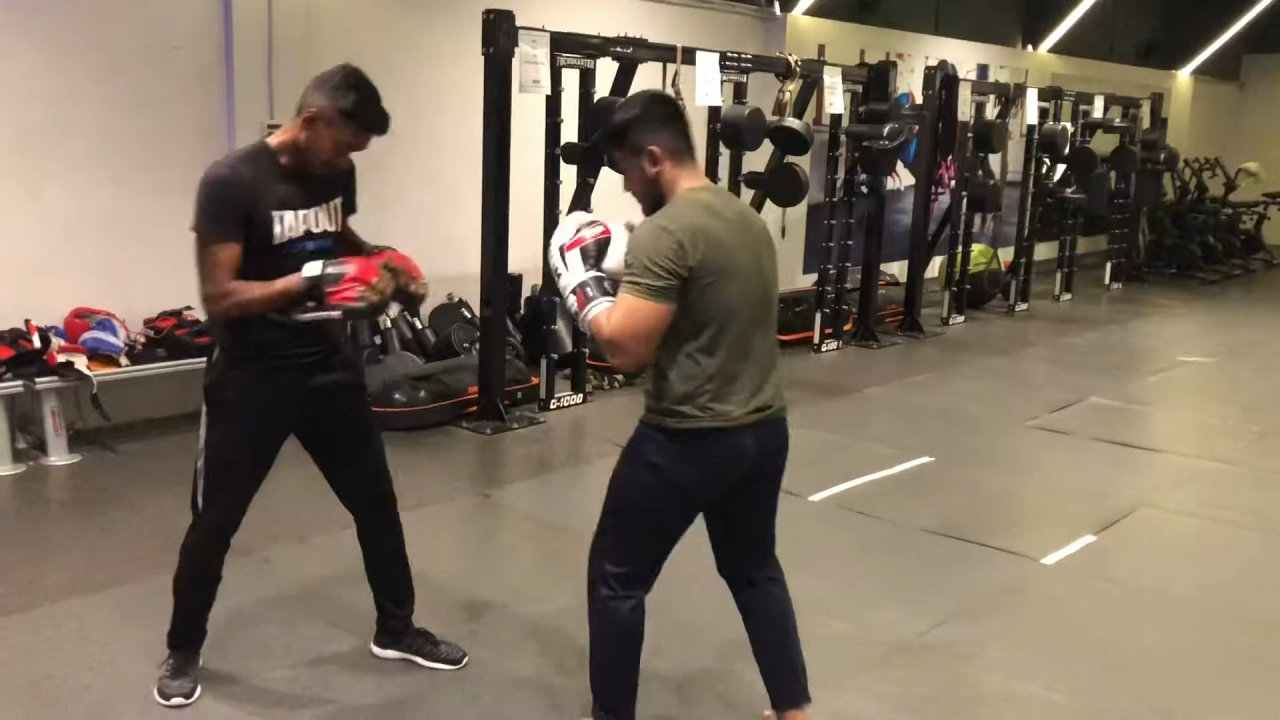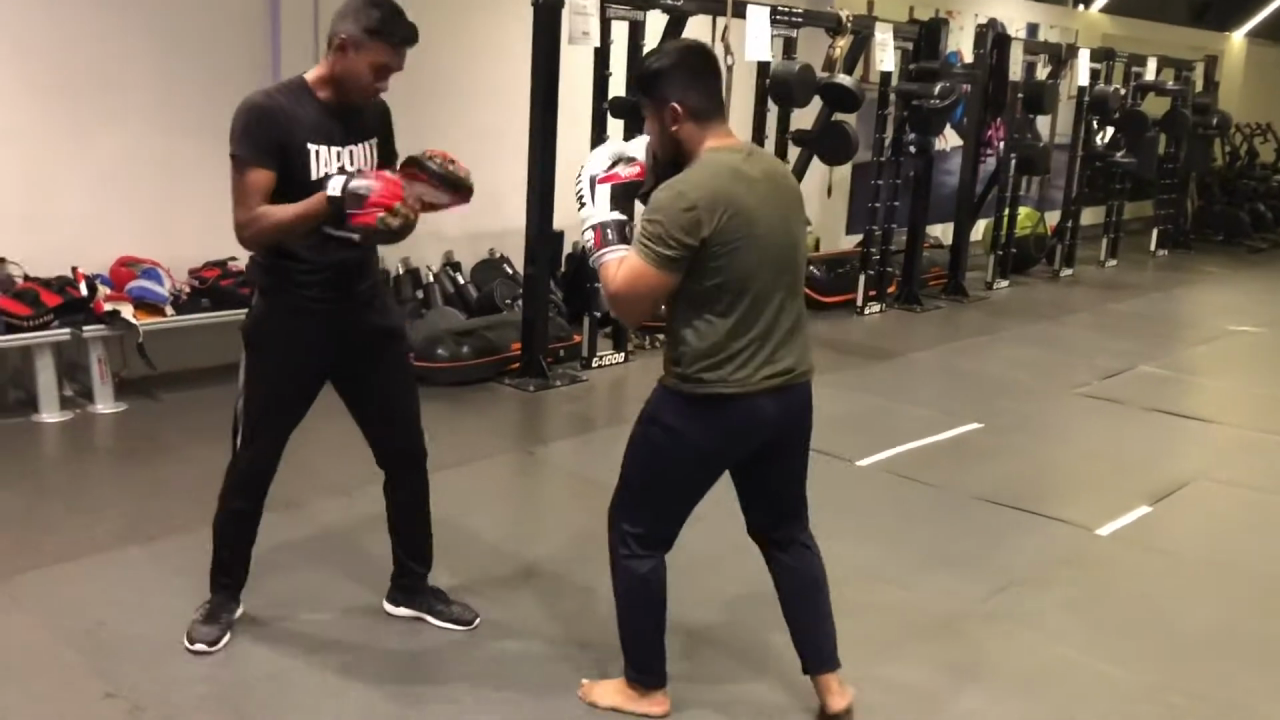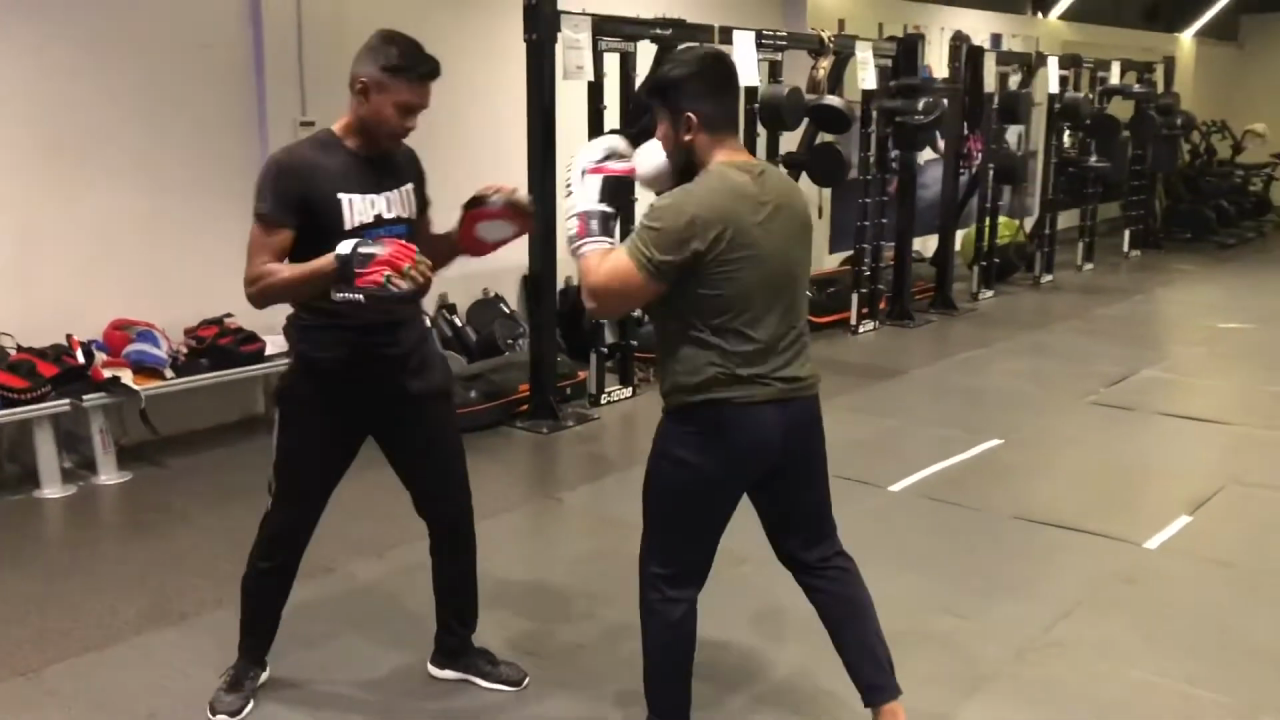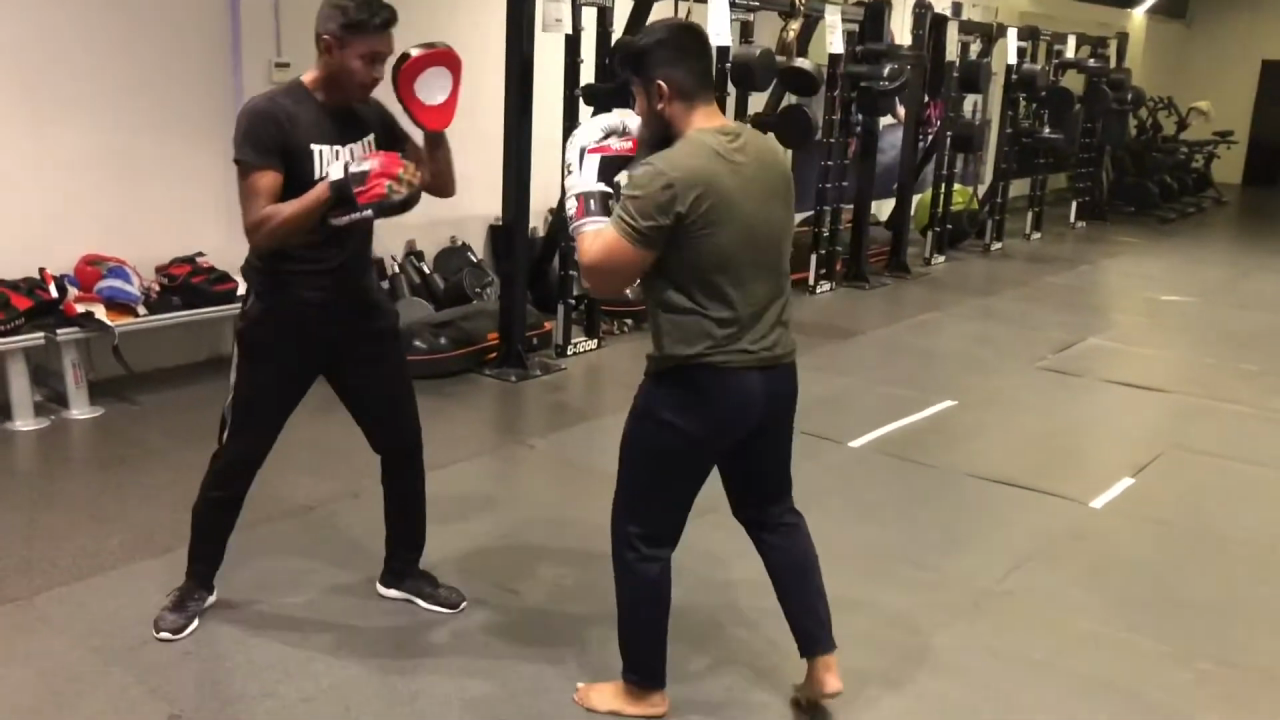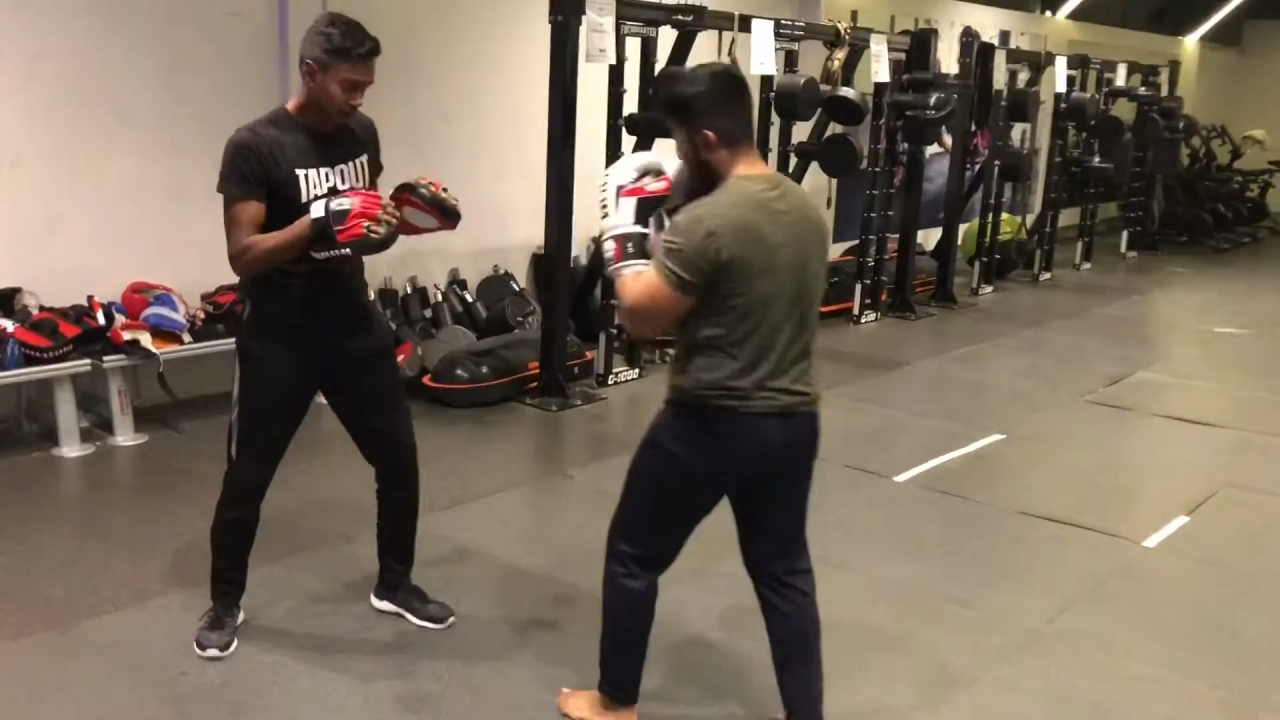
dt=1s
person 1, frame 1
left shoulder: (665, 230)
right shoulder: (745, 217)
left elbow: (626, 346)
left wrist: (580, 279)
right wrist: (625, 264)
left hip: (684, 440)
right hip: (762, 430)
left knee: (616, 577)
right knee: (754, 571)
person 1, frame 2
left shoulder: (687, 196)
right shoulder: (777, 174)
left elbow: (628, 300)
left wrist: (601, 212)
right wrist: (653, 173)
left hip: (705, 404)
right hip: (788, 393)
left knee: (636, 535)
right knee: (786, 534)
person 1, frame 3
left shoulder: (690, 208)
right shoulder: (786, 192)
left elbow: (604, 294)
left wrist: (585, 201)
right wrist: (655, 170)
left hip: (713, 424)
right hip: (795, 410)
left knee: (668, 578)
right knee: (821, 559)
person 1, frame 4
left shoulder: (668, 175)
right shoulder: (768, 154)
left elbow: (600, 274)
left wrist: (584, 182)
right wrist: (644, 143)
left hip: (695, 386)
right hip: (774, 374)
left knee: (641, 534)
right knee: (772, 513)
person 1, frame 5
left shoulder: (709, 221)
right shoulder: (804, 207)
left elbow: (641, 314)
left wrist: (625, 225)
right wrist: (678, 194)
left hip: (709, 424)
right hip: (792, 422)
left knee: (633, 557)
right knee: (784, 571)
person 2, frame 1
left shoulder: (337, 173)
right shoulder: (231, 180)
right elbow: (220, 299)
left wrist: (383, 270)
right wrist: (312, 278)
left hip: (326, 367)
right hip: (247, 373)
left knee: (376, 501)
right knee: (214, 520)
left ankle: (396, 629)
right ankle: (183, 651)
person 2, frame 2
left shoulder: (374, 115)
right shoulder: (267, 113)
right elbow: (250, 226)
left wrist: (417, 194)
right wrist: (336, 197)
left hip: (365, 310)
right hip: (287, 316)
left knee: (405, 453)
right knee: (252, 464)
left ankle: (410, 586)
right ankle: (224, 596)
person 2, frame 3
left shoulder: (404, 164)
right shoulder: (296, 169)
right elbow: (259, 284)
left wrist: (471, 231)
right wrist: (343, 260)
left hip: (410, 368)
right hip: (325, 376)
left knee: (451, 512)
right knee: (287, 526)
left ankle: (455, 648)
right ankle: (249, 662)
person 2, frame 4
left shoulder: (371, 115)
right shoulder: (268, 116)
left elbow: (442, 185)
right elbow: (260, 229)
left wrist: (435, 123)
right wrist: (339, 188)
left hip: (360, 309)
right hip: (283, 315)
left knee: (403, 444)
right knee: (238, 456)
left ankle: (402, 571)
right ankle: (197, 584)
person 2, frame 5
left shoulder: (361, 133)
right shoulder: (255, 145)
right elbow: (243, 258)
left wrist: (404, 215)
right wrist: (319, 222)
left hip: (355, 326)
right hip: (278, 338)
left knee: (398, 458)
right knee: (247, 477)
left ankle: (394, 584)
right ankle: (224, 603)
